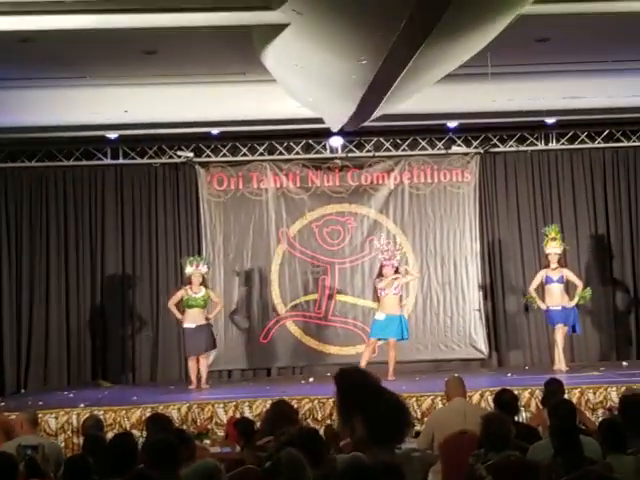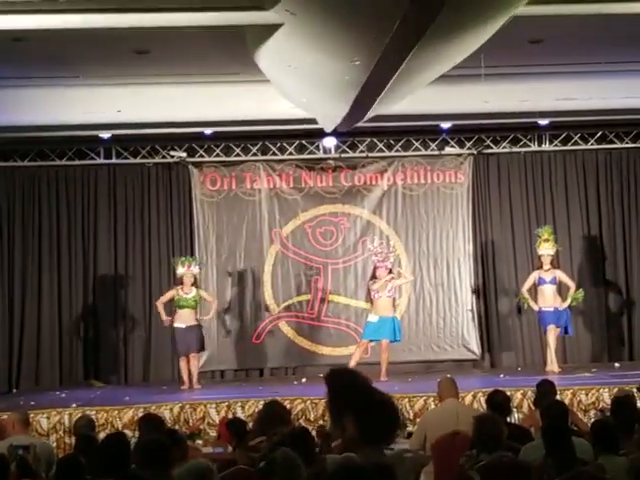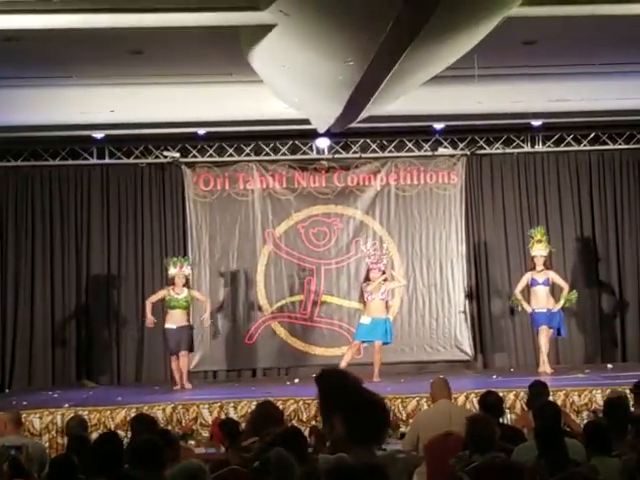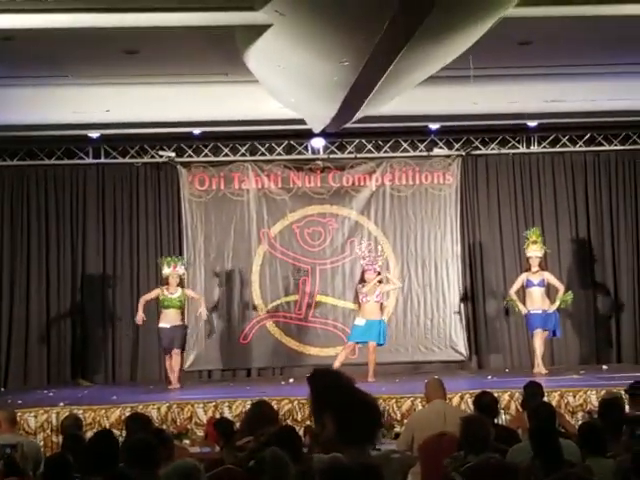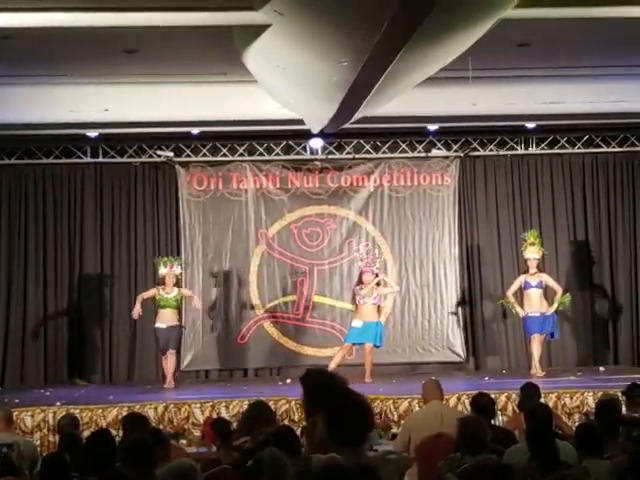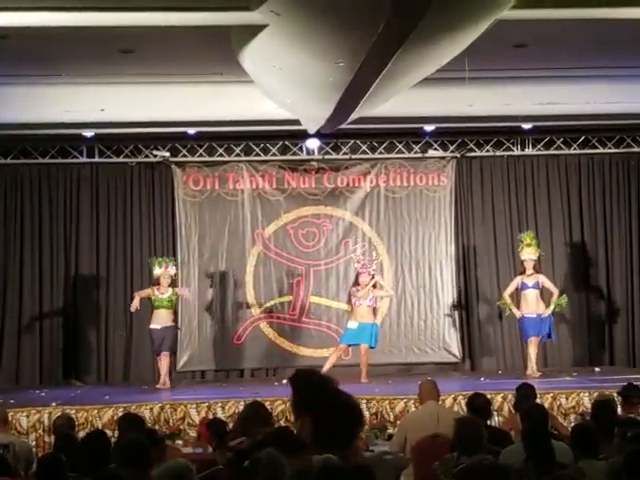
dt=0.1s
person 1, frame 1
left shoulder: (564, 271)
right shoulder: (543, 272)
left elbow: (579, 284)
right elbow: (531, 289)
left wrist: (575, 300)
right wrist: (539, 303)
left hip: (566, 307)
right hip: (551, 309)
left knee: (561, 333)
right knee: (559, 327)
left ankle: (557, 363)
right ankle: (561, 360)
person 1, frame 2
left shoulder: (557, 272)
right shoulder: (536, 274)
left elbow: (572, 285)
right elbow: (524, 290)
left wrist: (568, 301)
right wrist: (532, 303)
left hip: (558, 308)
right hip: (543, 309)
left knee: (554, 335)
right knee: (550, 329)
left ankle: (549, 365)
right ankle: (553, 361)
person 1, frame 3
left shoulder: (550, 274)
right shoulder: (529, 275)
left elbow: (565, 286)
right elbow: (517, 291)
left wrist: (561, 302)
right wrist: (525, 305)
left hip: (551, 309)
right hip: (536, 311)
left knee: (547, 336)
right knee: (543, 330)
left ankle: (542, 366)
right ankle: (545, 362)
person 1, frame 4
left shoulder: (546, 274)
right shoulder: (524, 276)
left elbow: (561, 287)
right elbow: (512, 292)
left wrist: (556, 303)
right wrist: (520, 306)
left hip: (547, 311)
right hip: (532, 312)
left knee: (542, 337)
right knee: (537, 333)
left ankle: (537, 367)
right ankle: (540, 365)
person 1, frame 5
left shoulder: (543, 276)
right shoulder: (522, 278)
left elbow: (559, 289)
right elbow: (509, 293)
left wrist: (554, 306)
right wrist: (517, 308)
left hip: (544, 313)
right hip: (529, 314)
left knee: (540, 340)
right knee: (534, 337)
left ankle: (534, 368)
right ankle: (537, 368)
person 1, frame 6
left shoulder: (540, 277)
right shoulder: (519, 279)
left elbow: (555, 291)
right elbow: (505, 295)
left wrist: (551, 307)
right wrist: (514, 310)
left hip: (541, 314)
right hip: (525, 316)
left knee: (536, 341)
right knee: (531, 340)
left ankle: (529, 369)
right ankle: (534, 369)
person 2, frame 1
left shoulder: (399, 280)
right shoulder: (379, 280)
left elbow: (415, 276)
right elbow: (380, 286)
left wrist: (405, 269)
right wrist: (391, 277)
left hip: (396, 317)
right hip: (381, 317)
left knee: (392, 344)
right knee: (371, 342)
left ankle: (391, 373)
right ankle: (361, 369)
person 2, frame 2
left shoulder: (393, 282)
right shoulder: (372, 283)
left elbow: (410, 278)
right elbow: (375, 287)
left wrist: (398, 270)
right wrist: (386, 278)
left hip: (389, 319)
right hip: (374, 319)
left knee: (385, 345)
right knee: (362, 343)
left ankle: (383, 373)
person 2, frame 3
left shoulder: (386, 285)
right shoulder: (365, 285)
left elbow: (403, 282)
right elbow: (368, 289)
left wrist: (391, 273)
right wrist: (379, 279)
left hip: (381, 321)
right hip: (367, 320)
left knee: (377, 347)
right knee: (354, 345)
left ankle: (376, 374)
person 2, frame 4
left shoulder: (381, 287)
right shoulder: (360, 287)
left elbow: (398, 285)
right elbow: (365, 290)
left wrist: (387, 275)
right wrist: (376, 280)
left hip: (376, 322)
right hip: (361, 322)
left knee: (372, 347)
right knee: (349, 346)
left ankle: (371, 375)
right ankle: (333, 370)
person 2, frame 5
left shoulder: (378, 290)
right shoulder: (358, 289)
left elbow: (395, 289)
right elbow: (363, 292)
left wrist: (384, 278)
right wrist: (374, 282)
left hip: (373, 324)
right hip: (358, 324)
left knee: (368, 349)
right knee: (345, 347)
left ankle: (368, 375)
right ankle: (328, 372)
person 2, frame 6
left shoulder: (374, 292)
right shoulder: (354, 290)
left elbow: (389, 292)
right elbow: (360, 294)
left wrist: (380, 281)
right wrist: (372, 283)
left hip: (368, 325)
right hip: (354, 325)
left knee: (364, 350)
right knee: (340, 348)
left ankle: (364, 375)
right ankle: (322, 373)
person 3, frame 1
left shoulder: (207, 292)
right shoulder: (184, 291)
left elbow: (219, 303)
right elbow: (171, 303)
left wrist: (211, 315)
right wrist: (179, 316)
left hip: (203, 326)
right hip: (189, 327)
left knee: (204, 354)
right knee: (192, 356)
left ankle: (203, 381)
right ankle: (193, 382)
person 3, frame 2
left shoulder: (198, 292)
right shoulder: (175, 291)
left elbow: (213, 301)
right elbow: (159, 302)
left wrist: (210, 315)
right wrist: (164, 316)
left hip: (194, 326)
right hip: (179, 327)
left knee: (194, 354)
right knee: (182, 356)
left ankle: (195, 381)
right ankle: (186, 382)
person 3, frame 3
left shoulder: (190, 292)
right shoulder: (166, 292)
left elbow: (206, 300)
right elbow: (149, 301)
left wrist: (207, 313)
right wrist: (149, 315)
left hip: (184, 327)
right hip: (170, 327)
left knee: (184, 353)
right knee: (174, 356)
left ankle: (185, 380)
right ankle: (178, 382)
person 3, frame 4
left shoulder: (184, 292)
right shoulder: (160, 291)
left elbow: (199, 297)
right elbow: (143, 298)
left wrist: (202, 306)
right wrist: (140, 310)
left hip: (178, 326)
right hip: (164, 327)
left knee: (176, 352)
right knee: (168, 355)
left ankle: (176, 380)
right ankle: (172, 381)
person 3, frame 5
left shoulder: (180, 291)
right shoulder: (157, 291)
left elbow: (192, 294)
right elbow: (141, 296)
left wrist: (195, 298)
right wrist: (138, 305)
left hip: (175, 326)
right hip: (160, 327)
left knee: (172, 352)
right knee: (164, 355)
left ankle: (169, 380)
right ankle: (170, 381)
person 3, frame 6
left shoulder: (174, 291)
right shoulder: (152, 291)
left elbow: (184, 291)
right elbow: (139, 293)
left wrist: (185, 291)
right wrist: (136, 298)
left hip: (170, 327)
right hip: (155, 327)
left knee: (165, 353)
right knee: (159, 356)
left ankle: (162, 381)
right ankle: (167, 381)
